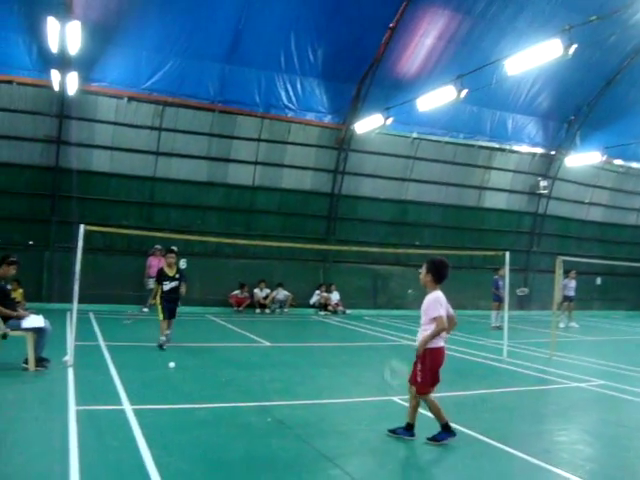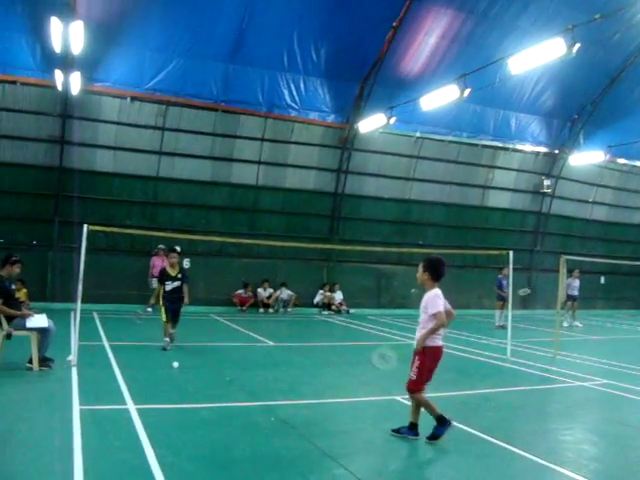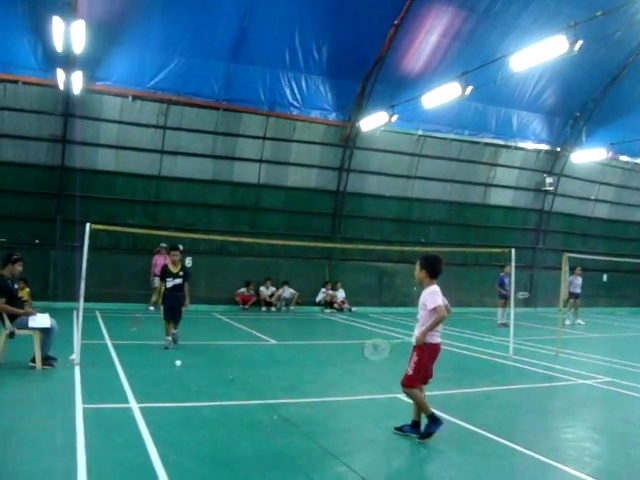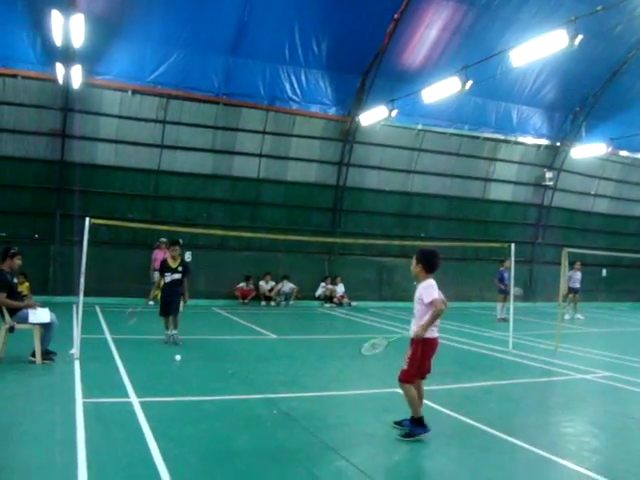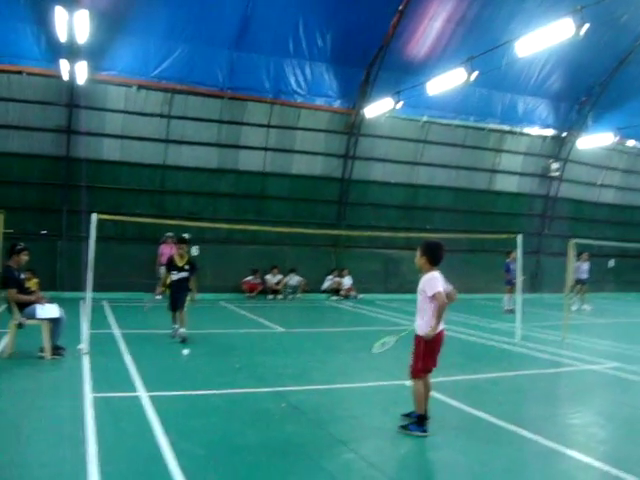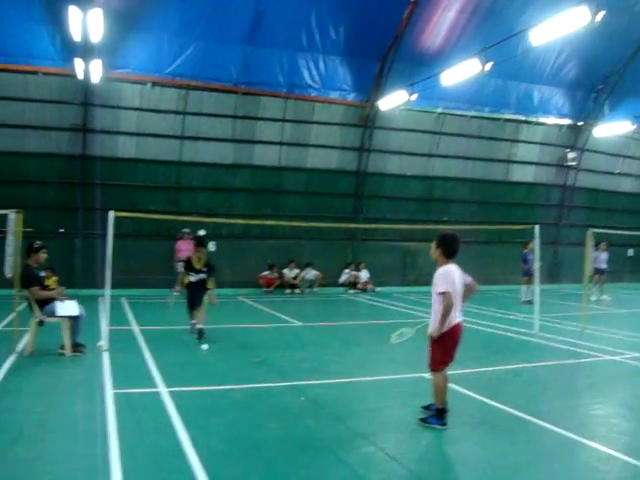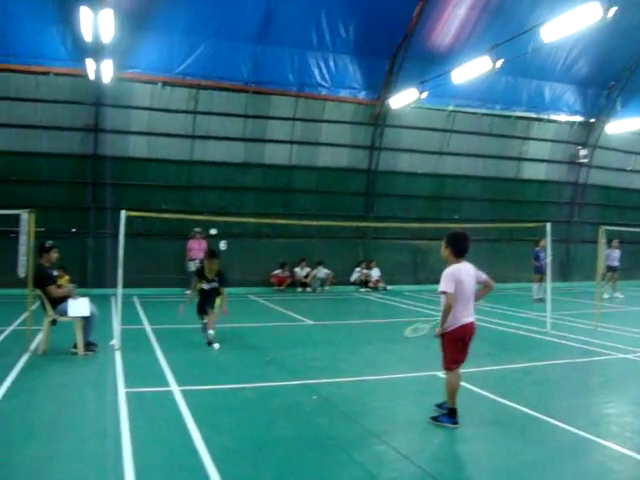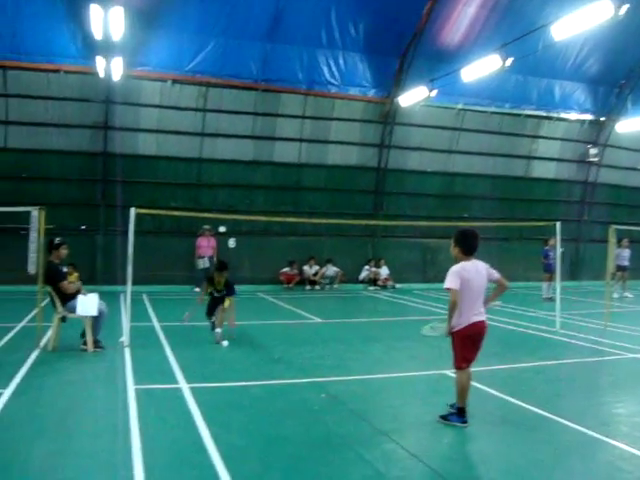
dt=0.1s
person 1, frame 1
left shoulder: (433, 298)
right shoulder: (438, 297)
left elbow: (442, 326)
right elbow: (453, 321)
left wrist: (425, 341)
right wrist: (442, 337)
left hip: (430, 351)
right hip: (430, 350)
left knee: (424, 393)
right knee: (415, 390)
left ankle: (446, 429)
right ankle: (409, 428)
person 1, frame 2
left shoulder: (432, 296)
right shoulder: (436, 294)
left elbow: (442, 321)
right elbow: (451, 315)
left wrist: (424, 337)
left hip: (428, 348)
right hip: (427, 348)
left knee: (414, 390)
right knee: (415, 389)
left ankle: (441, 420)
right ankle: (412, 427)
person 1, frame 3
left shoulder: (430, 292)
right shoulder: (434, 290)
left elbow: (442, 315)
right elbow: (448, 310)
left wrist: (424, 333)
left hip: (426, 345)
right hip: (428, 344)
left knee: (408, 385)
right knee: (418, 386)
left ankle: (432, 418)
right ankle: (416, 424)
person 1, frame 4
left shoulder: (426, 286)
right shoulder: (430, 285)
left elbow: (439, 308)
right elbow: (444, 304)
left wrist: (424, 328)
left hip: (423, 340)
right hip: (425, 339)
left knee: (405, 381)
right knee: (416, 381)
left ankle: (419, 423)
right ankle: (415, 419)
person 1, frame 5
left shoulder: (428, 279)
right shoulder: (438, 277)
left elbow: (442, 302)
right elbow: (452, 296)
left wrist: (434, 327)
left hip: (427, 335)
right hip: (435, 334)
left knee: (417, 377)
right knee: (424, 375)
left ankle: (420, 423)
right ankle: (421, 412)
person 1, frame 6
left shoulder: (442, 273)
right shoulder: (455, 269)
left elbow: (448, 303)
right elbow: (473, 288)
left wrist: (438, 328)
left hip: (443, 329)
right hip: (454, 326)
left knee: (437, 370)
right knee: (441, 367)
left ankle: (439, 416)
right ankle: (441, 404)
person 1, frame 7
left shoulder: (449, 273)
right shoulder: (470, 268)
left elbow: (449, 303)
right elbow: (490, 285)
left wrist: (440, 326)
left hip: (453, 327)
right hip: (469, 324)
left knee: (451, 370)
right knee: (455, 367)
left ankle: (451, 415)
right ankle: (450, 403)
person 1, frame 8
left shoulder: (456, 270)
right shoulder: (482, 267)
left elbow: (454, 300)
right elbow: (504, 285)
left wrist: (448, 323)
right wrist: (488, 301)
left hip: (462, 326)
right hip: (480, 323)
left knee: (461, 369)
right knee: (465, 366)
left ankle: (460, 414)
right ankle: (461, 404)
